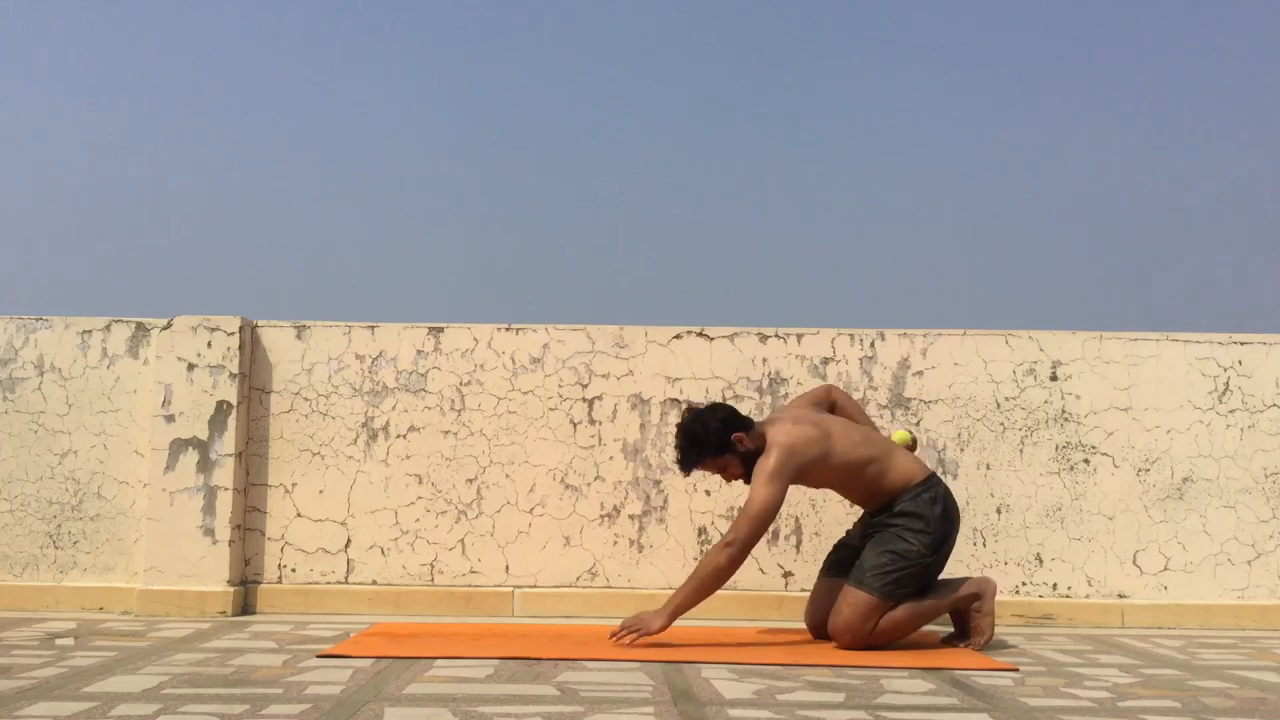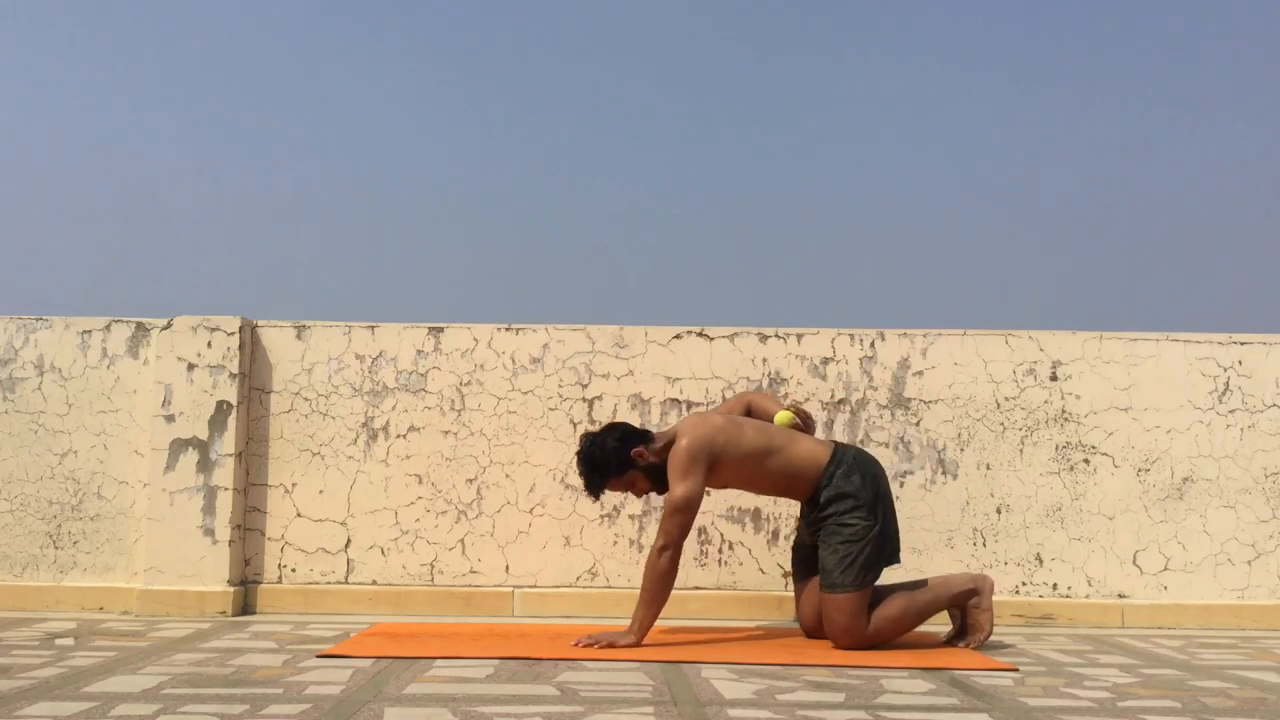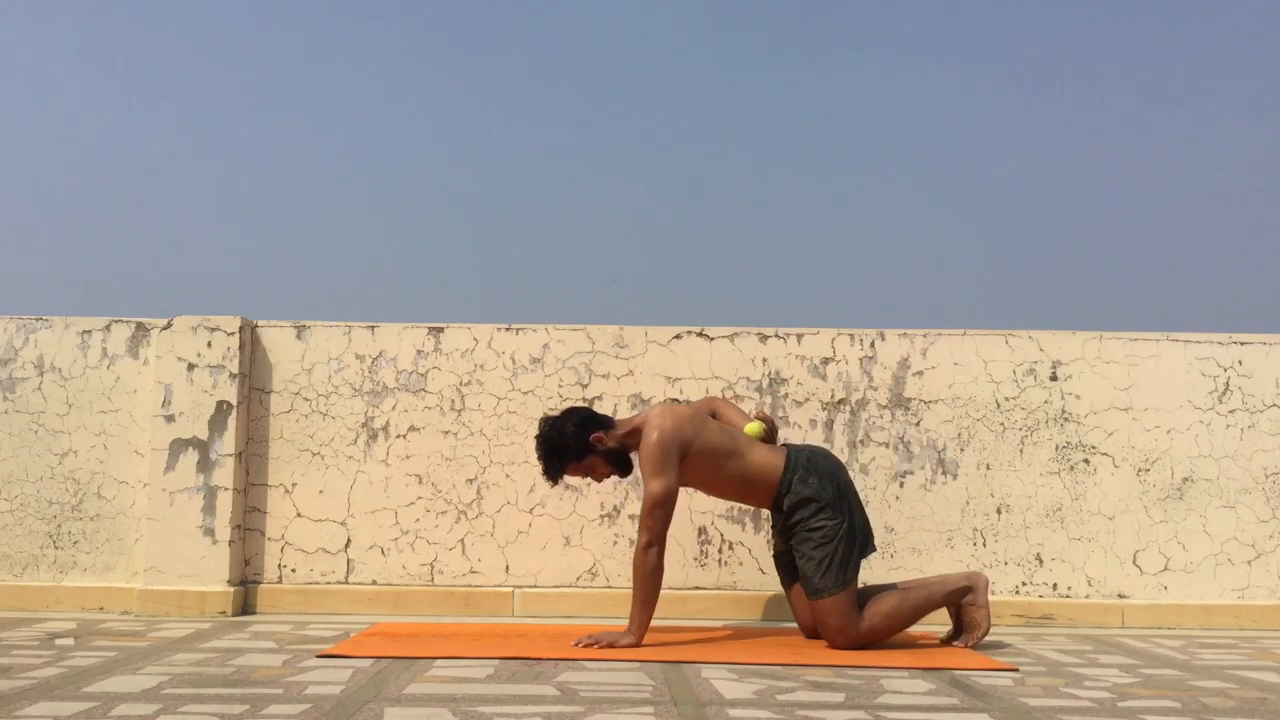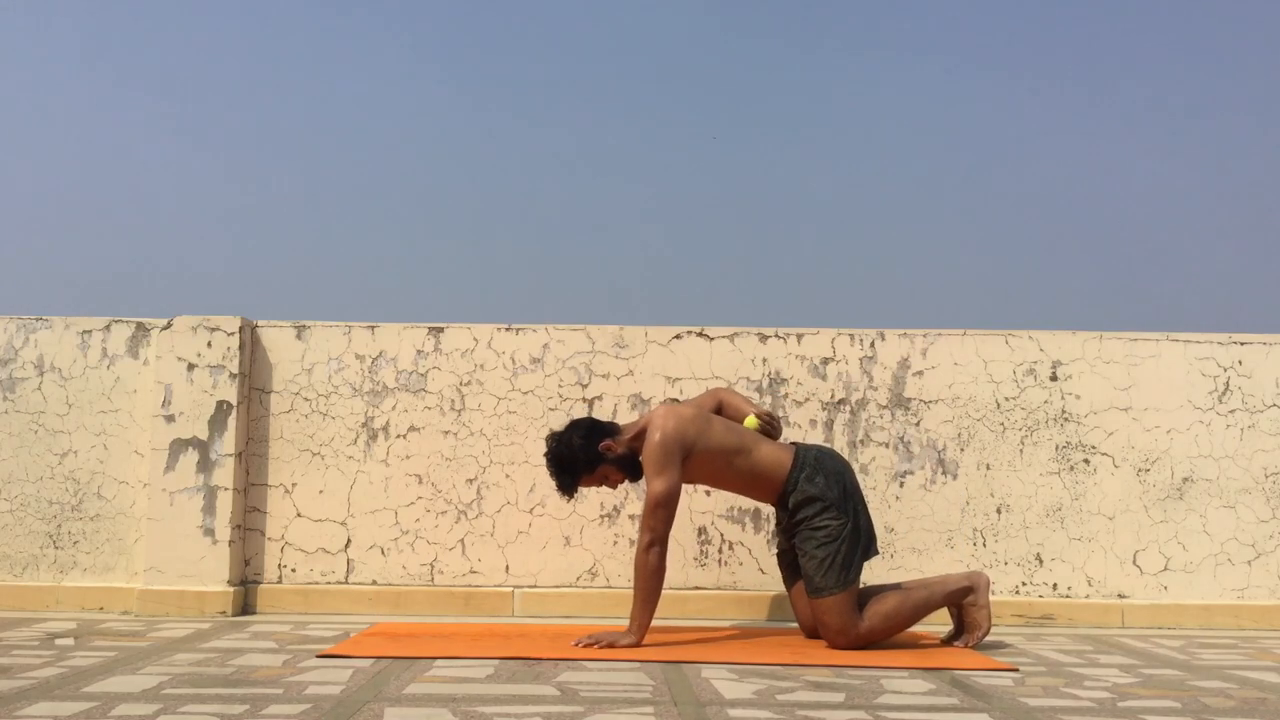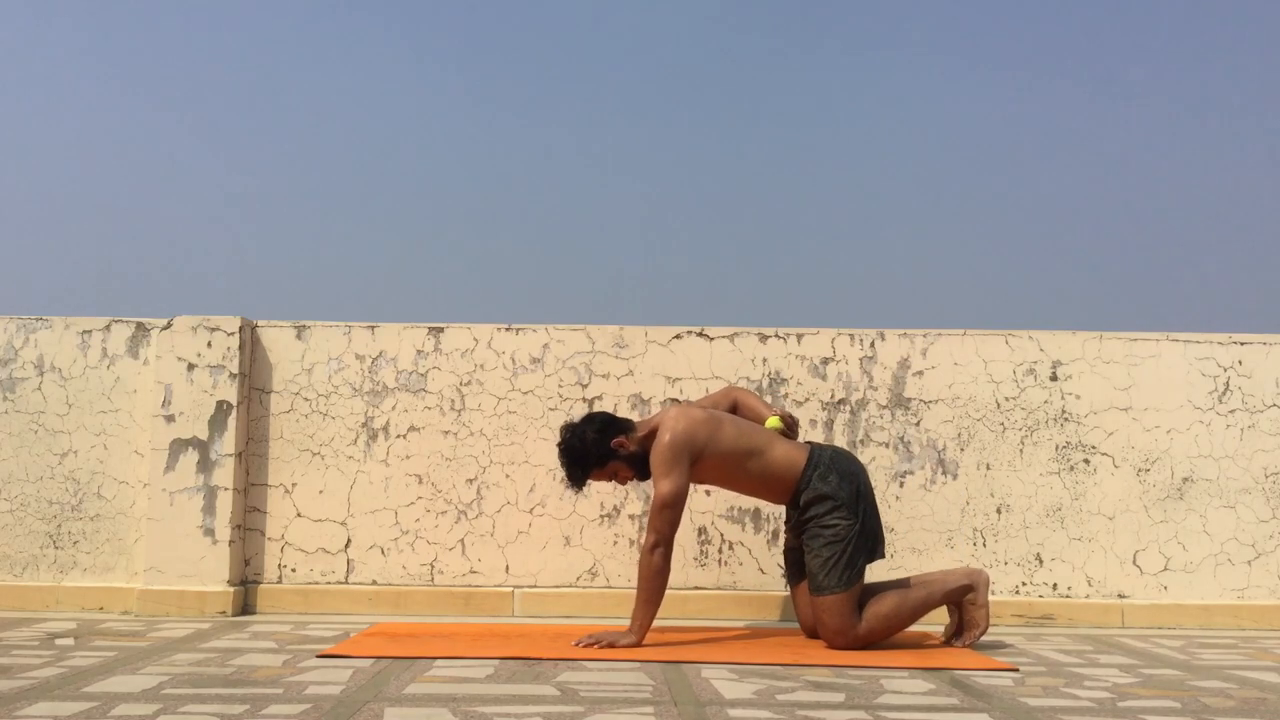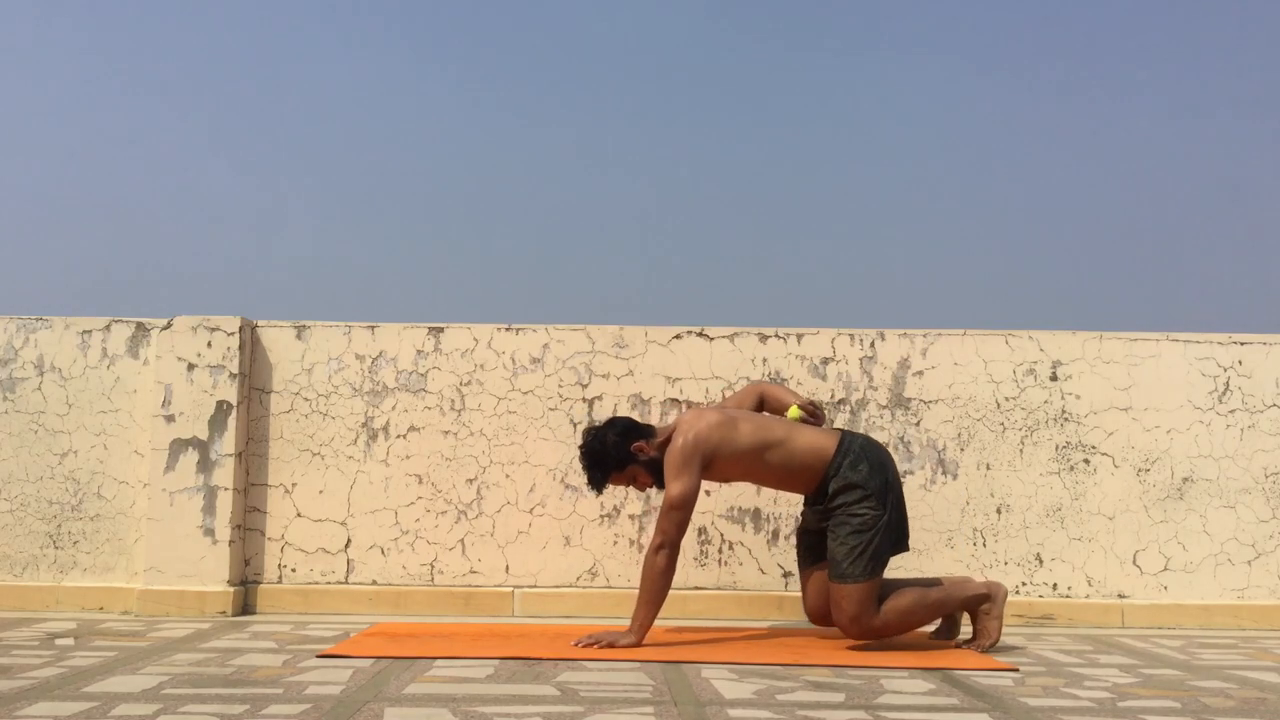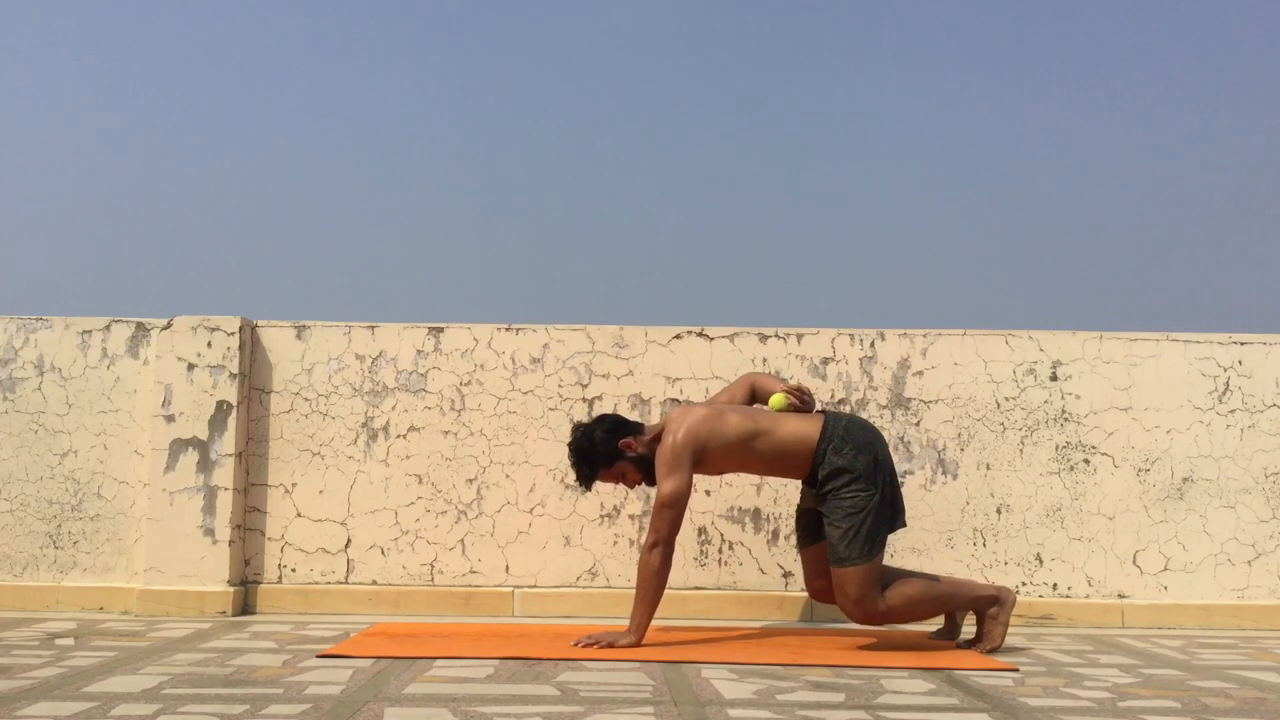
dt=0.5s
person 1, frame 1
left shoulder: (780, 451)
right shoulder: (783, 420)
left elbow: (734, 547)
right elbow: (828, 392)
left wrist: (665, 614)
right wrist: (870, 436)
left hip: (920, 511)
right hip: (885, 510)
left knee: (849, 632)
right knee: (820, 624)
left ankle: (967, 593)
right ankle: (950, 594)
person 1, frame 2
left shoulder: (684, 450)
right shoulder: (691, 435)
left elbow: (666, 549)
right elbow: (748, 399)
left wrist: (635, 632)
right wrist: (785, 416)
left hip: (849, 487)
right hip: (822, 495)
left knee: (848, 634)
right knee: (814, 625)
left ankle: (966, 588)
right ankle: (951, 595)
person 1, frame 3
left shoulder: (656, 436)
right shoulder: (658, 426)
left elbow: (650, 543)
right elbow: (713, 404)
left wrist: (633, 632)
right wrist: (751, 428)
left hip: (811, 487)
right hip: (794, 495)
left knee: (845, 634)
right knee: (815, 625)
left ankle: (961, 586)
right ankle: (944, 589)
person 1, frame 4
left shoulder: (659, 439)
right shoulder: (664, 426)
left elbow: (652, 543)
right elbow: (717, 395)
left wrist: (634, 632)
right wrist: (753, 414)
left hip: (818, 486)
right hip: (800, 494)
left knee: (845, 634)
right knee: (815, 624)
left ankle: (963, 586)
right ankle: (946, 590)
person 1, frame 5
left shoulder: (668, 441)
right shoulder: (674, 422)
left elbow: (657, 544)
right elbow: (731, 395)
left wrist: (635, 633)
right wrist: (773, 419)
left hip: (830, 487)
right hip: (810, 495)
left knee: (843, 633)
right knee: (816, 624)
left ankle: (961, 585)
right ankle: (937, 583)
person 1, frame 6
left shoulder: (683, 445)
right shoulder: (698, 427)
left elbow: (664, 546)
right elbow: (758, 390)
left wrist: (635, 633)
right wrist: (800, 408)
left hip: (858, 474)
right hip: (830, 485)
left knee: (859, 622)
right knee: (822, 610)
left ankle: (977, 594)
right ankle: (948, 590)
person 1, frame 7
left shoulder: (674, 443)
right shoulder: (690, 424)
left elbow: (658, 545)
right elbow: (750, 380)
left wrist: (634, 633)
right wrist: (786, 393)
left hip: (849, 454)
right hip: (829, 460)
left knee: (864, 606)
right knee: (824, 588)
left ankle: (988, 596)
right ankle: (954, 594)
